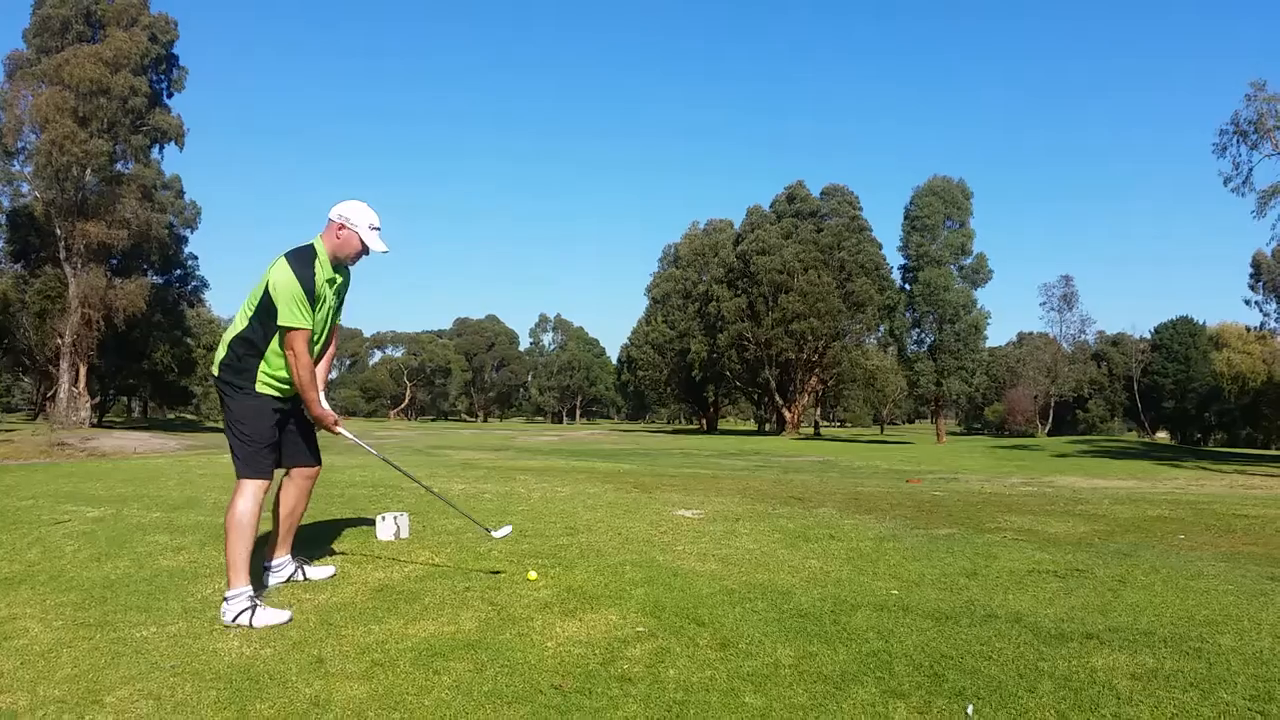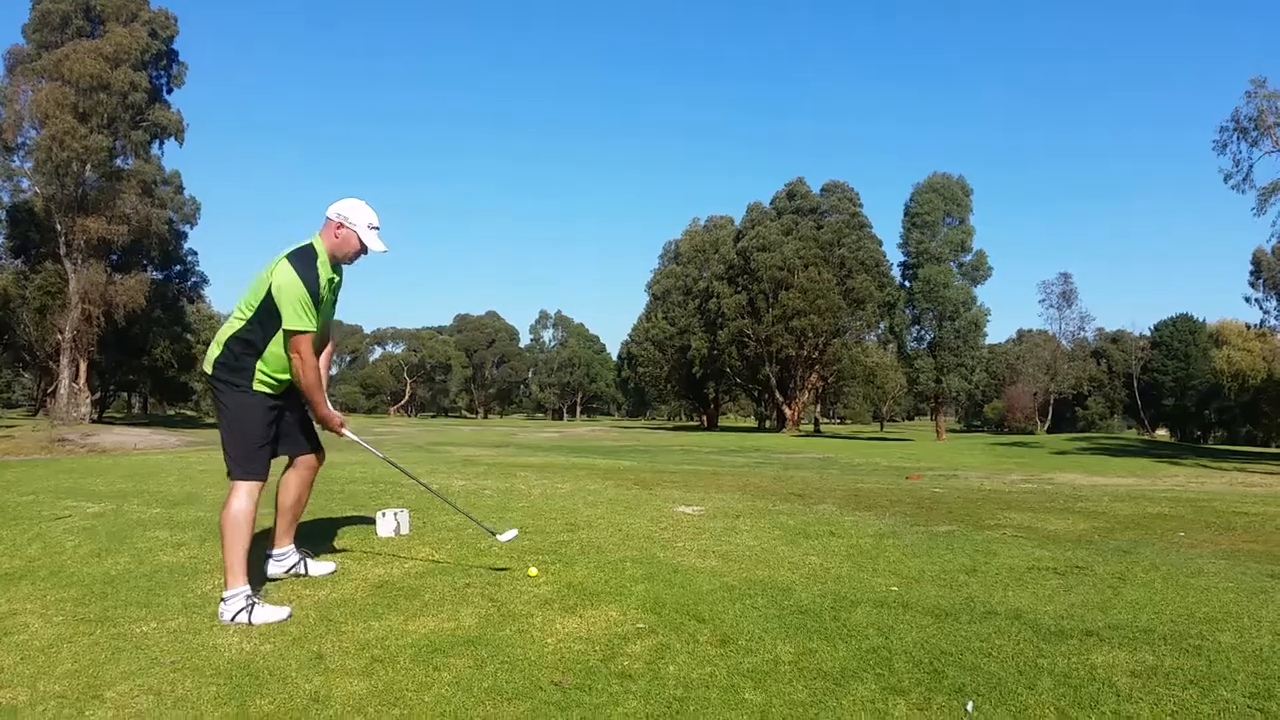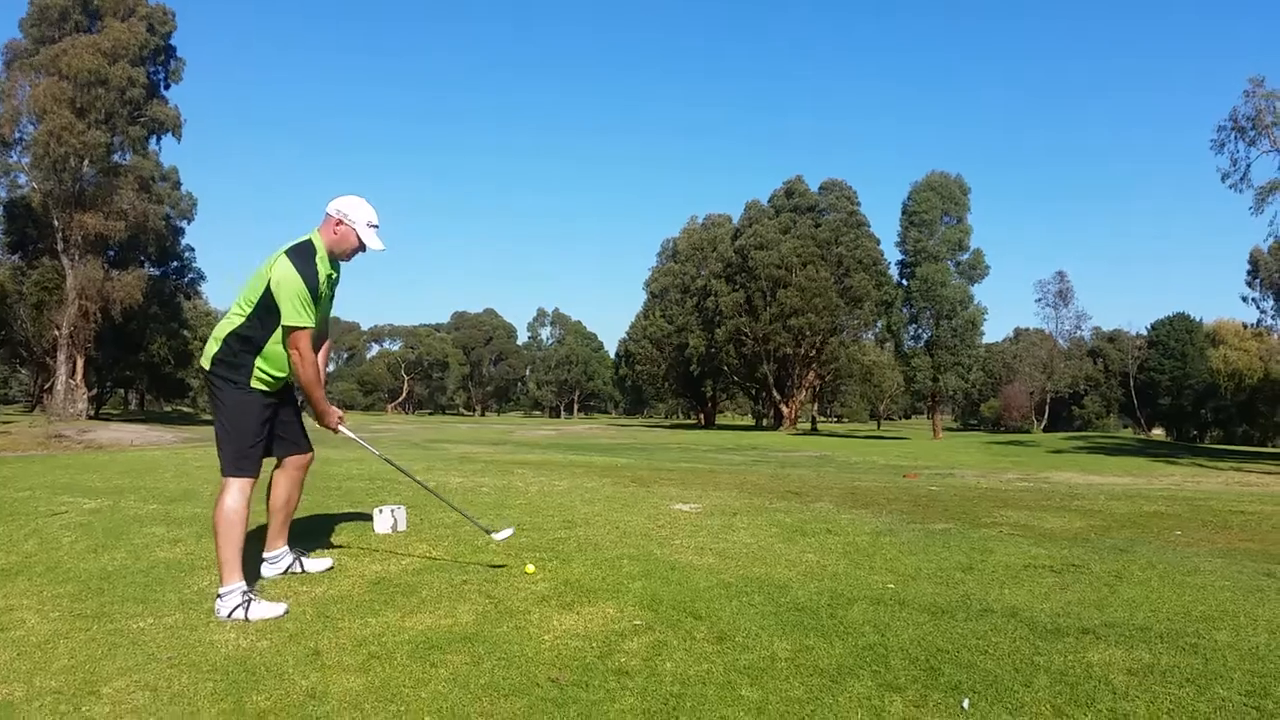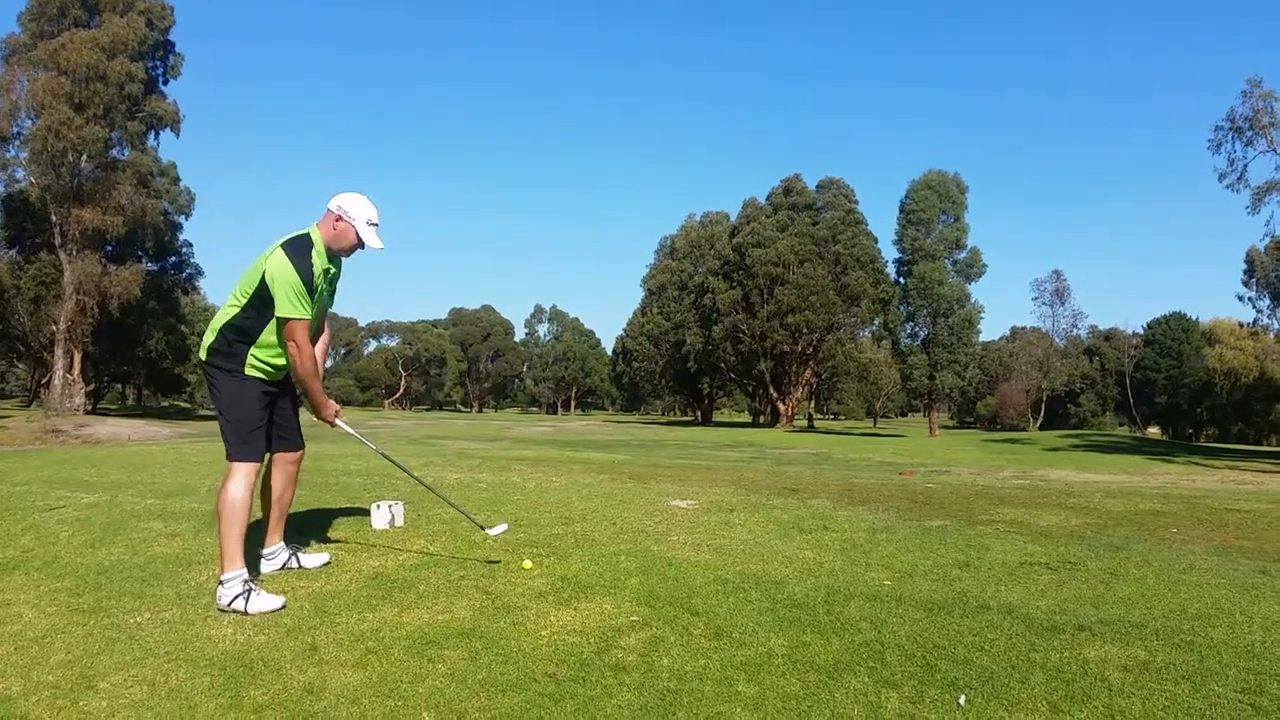
dt=0.2s
person 1, frame 1
left shoulder: (339, 275)
right shoulder: (296, 270)
left elbow: (327, 337)
right elbow: (297, 351)
left wrist: (319, 395)
right wrist: (316, 408)
left hip: (285, 383)
right hip: (248, 380)
left knee: (304, 468)
right knee: (255, 480)
left ankle: (279, 563)
right ankle: (238, 597)
person 1, frame 2
left shoulder: (330, 270)
right shoulder: (298, 272)
left elbow: (323, 338)
right elbow: (300, 354)
left wrist: (321, 397)
right wrist: (322, 410)
left hip: (275, 378)
right hip: (240, 377)
left knee: (308, 456)
right knee: (248, 480)
left ankle: (281, 552)
right ankle: (235, 597)
person 1, frame 3
left shoulder: (328, 266)
right shoulder: (297, 268)
left elbow: (320, 337)
right elbow: (300, 350)
left wrist: (320, 396)
right wrist: (322, 408)
left hip: (270, 374)
right hip: (237, 373)
left knee: (297, 457)
right knee: (241, 477)
left ankle: (276, 554)
right ankle: (231, 594)
person 1, frame 4
left shoulder: (329, 261)
right shoulder: (293, 260)
left elbow: (319, 328)
right elbow: (297, 343)
left wrist: (316, 389)
right wrist: (319, 401)
left hip: (270, 367)
right hip: (235, 364)
left knee: (288, 454)
right knee: (245, 463)
left ankle: (273, 550)
right ankle: (233, 582)
